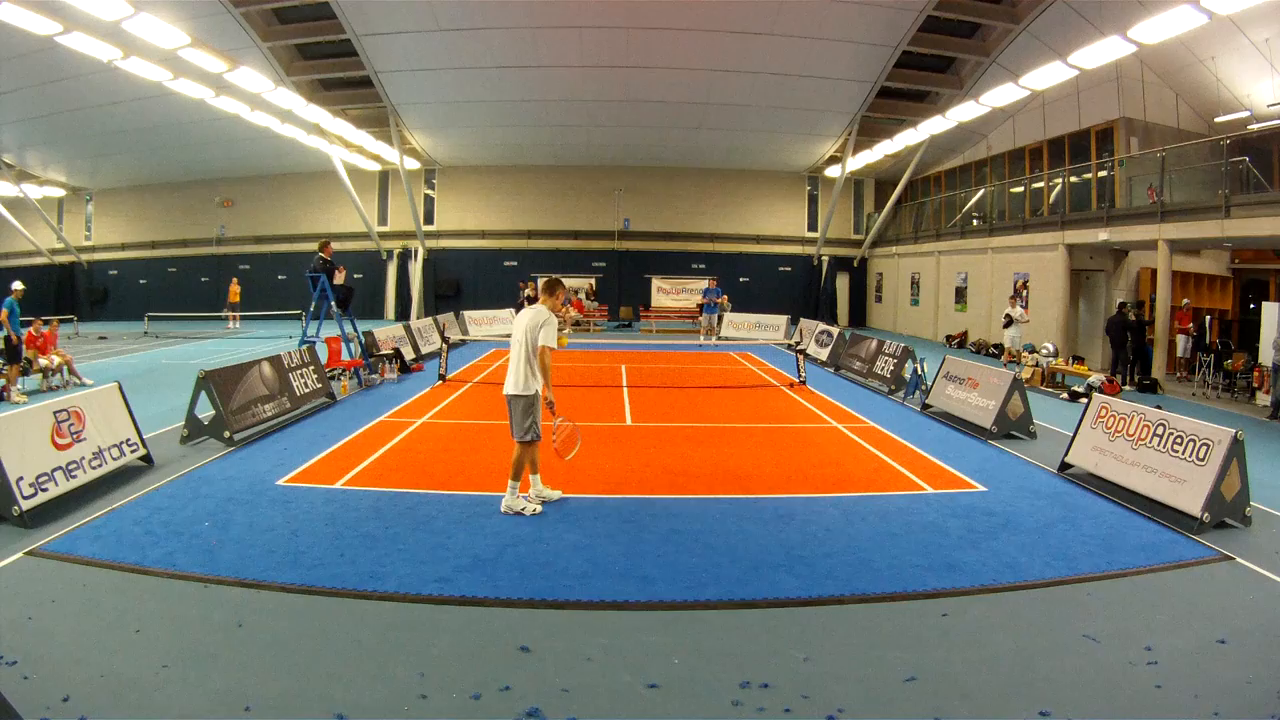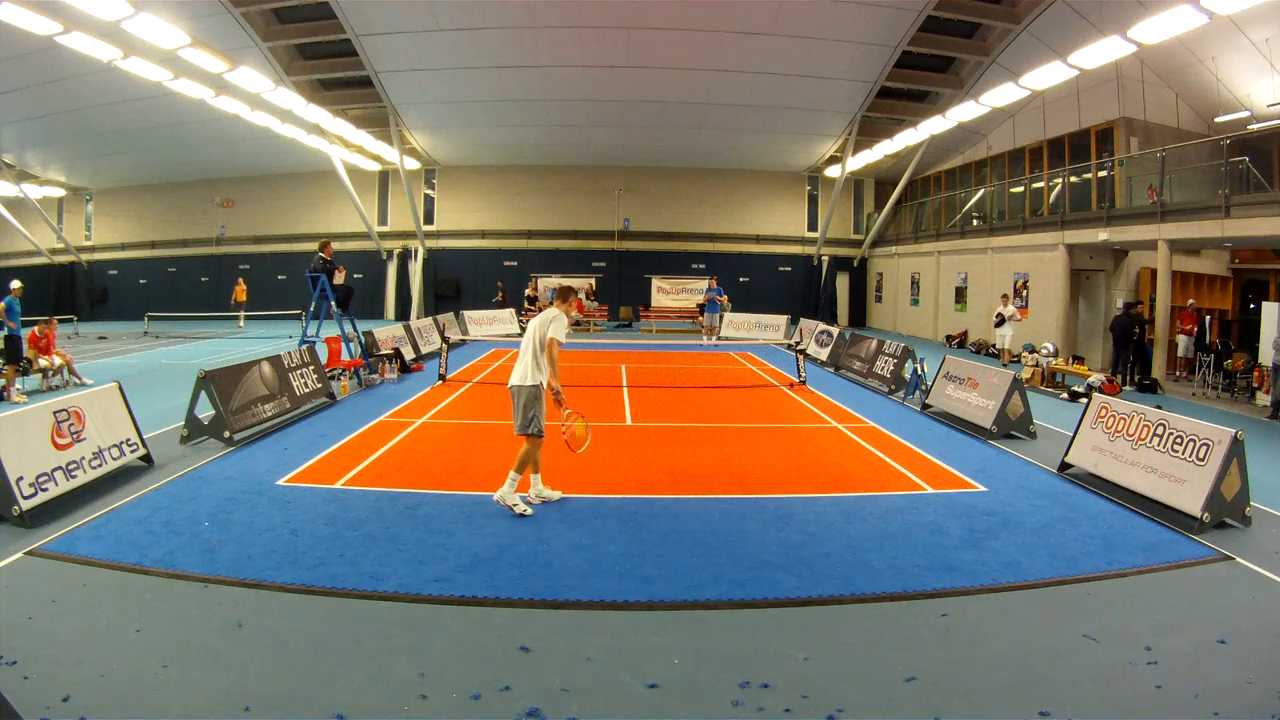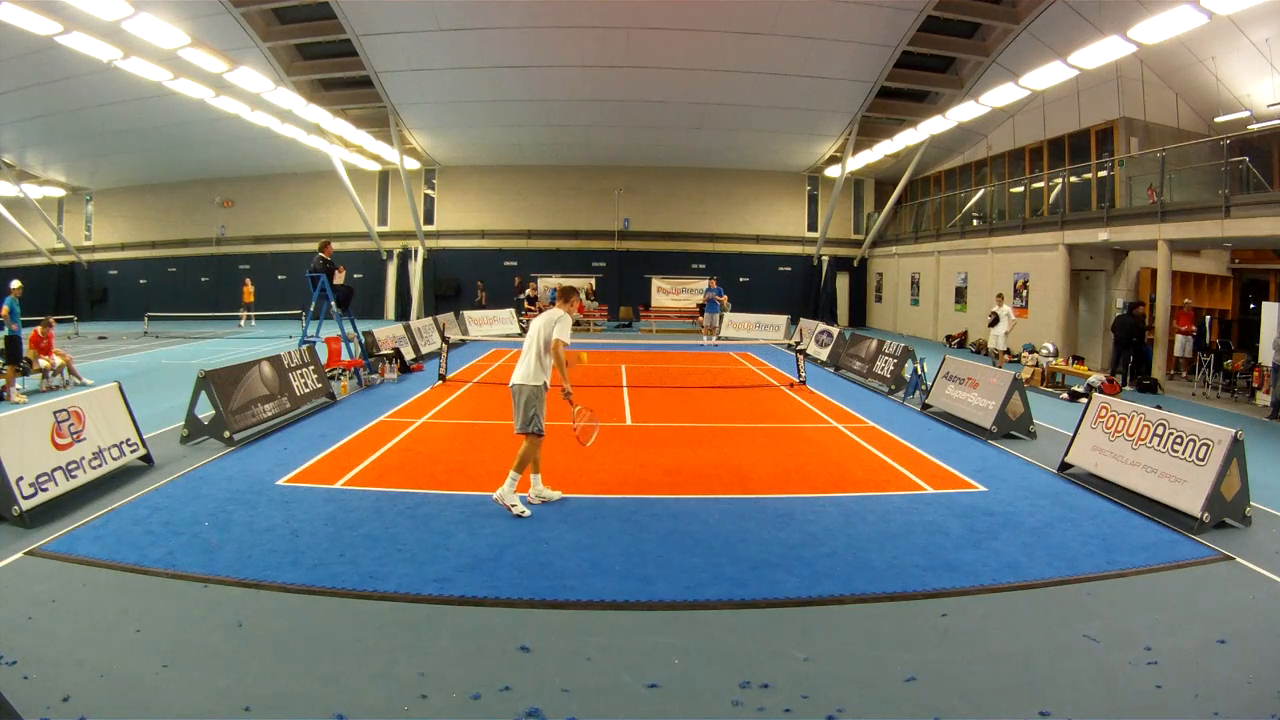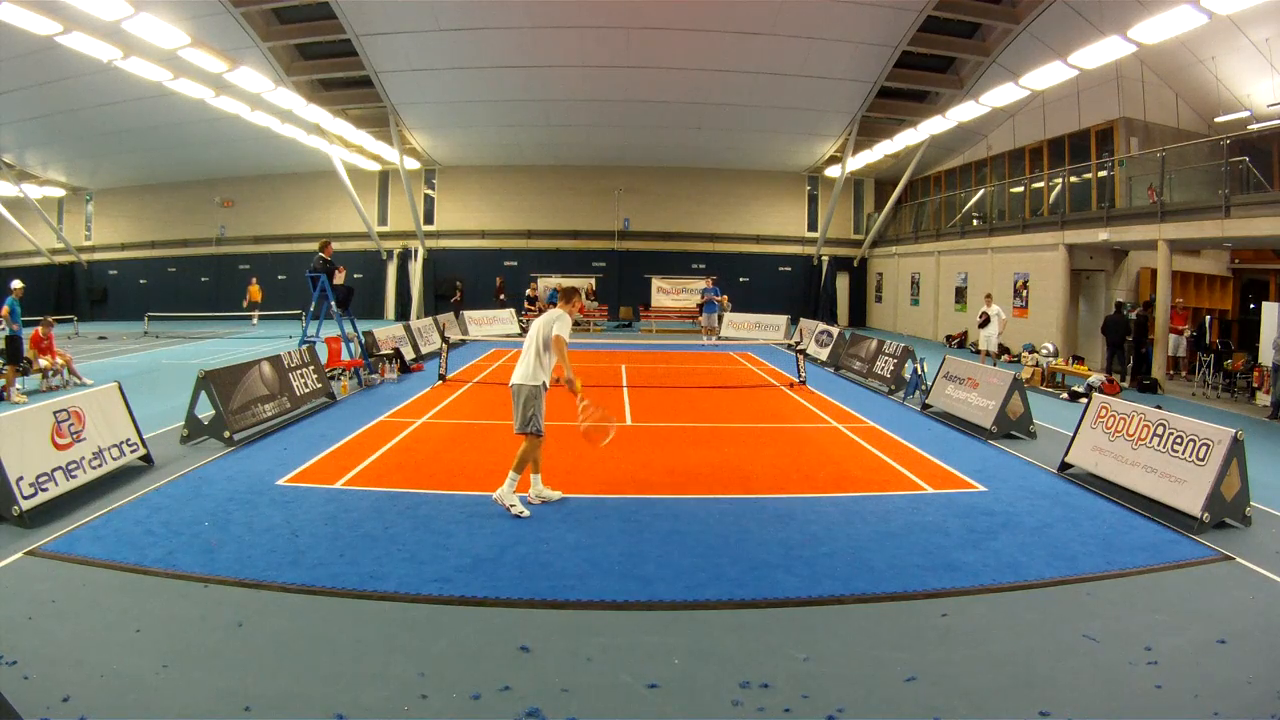
dt=0.5s
person 1, frame 1
left shoulder: (524, 313)
right shoulder: (548, 318)
right elbow: (543, 354)
left wrist: (549, 346)
right wrist: (549, 390)
left hip: (515, 385)
right hip: (526, 388)
left knee: (533, 439)
right knee: (525, 443)
left ankle: (536, 490)
right ankle: (511, 499)
person 1, frame 2
left shoulder: (541, 317)
right shoulder: (559, 317)
right elbow: (551, 347)
left wrist: (552, 388)
right wrist: (556, 381)
left hip: (522, 381)
right hip: (530, 383)
left knee: (535, 437)
right knee: (535, 438)
left ankle: (536, 489)
right ankle: (507, 491)
person 1, frame 3
left shoulder: (541, 317)
right shoulder: (563, 317)
right elbow: (556, 347)
left wrist: (561, 364)
right wrist: (566, 381)
left hip: (523, 380)
right hip: (532, 383)
left knee: (536, 437)
right knee: (534, 437)
left ankle: (537, 490)
right ankle: (507, 491)
person 1, frame 4
left shoulder: (544, 318)
right shoulder: (562, 317)
right elbow: (557, 342)
right wrist: (568, 371)
left hip: (525, 381)
right hip: (530, 383)
left knee: (537, 437)
right knee: (533, 437)
left ankle: (536, 489)
right ankle: (506, 491)
